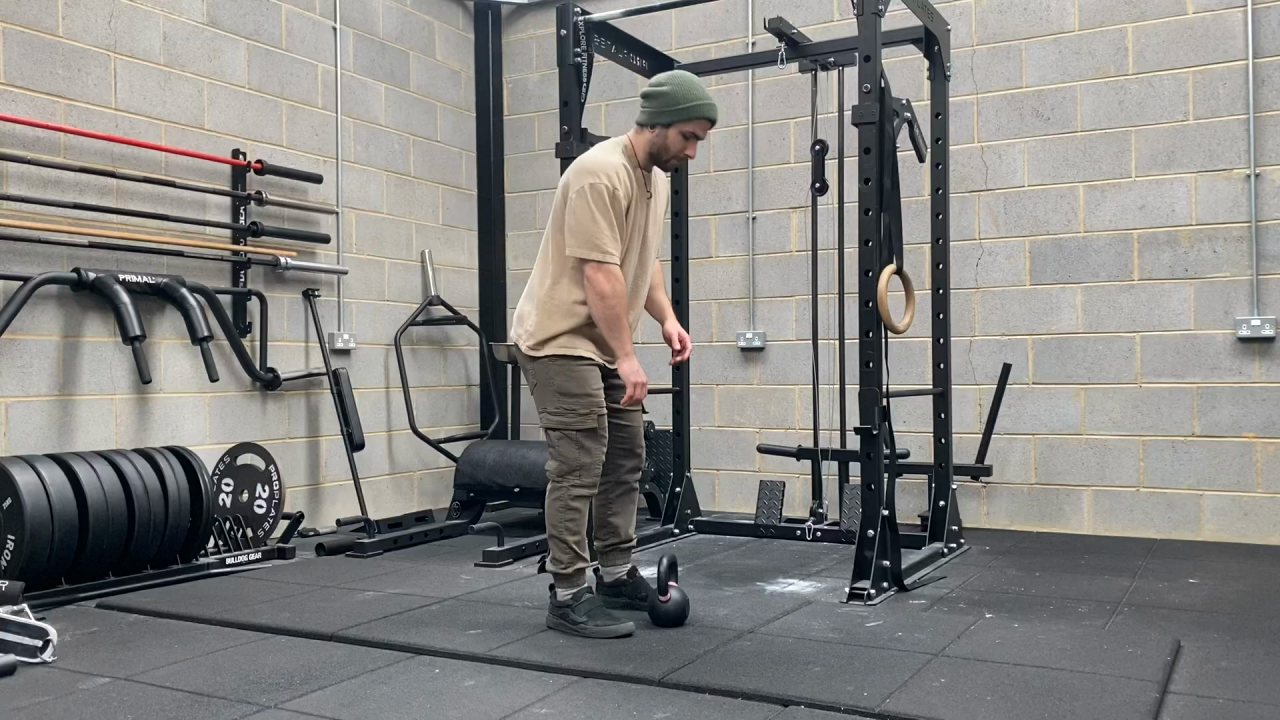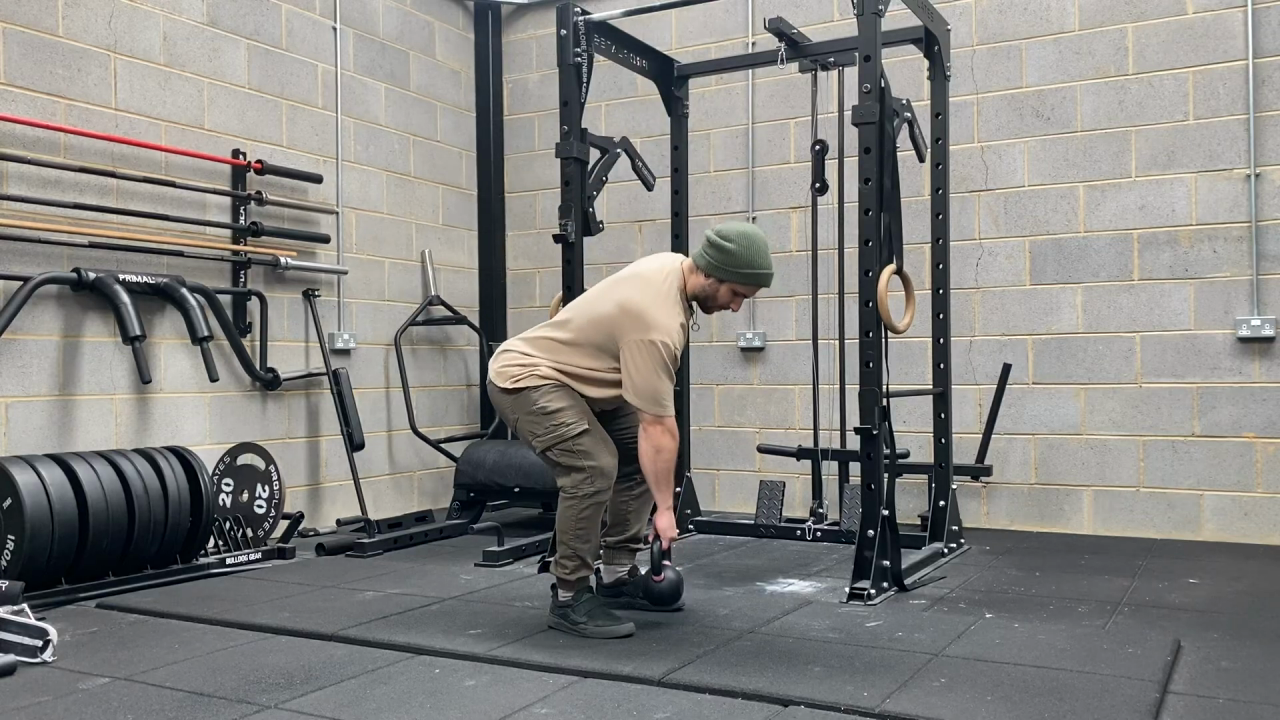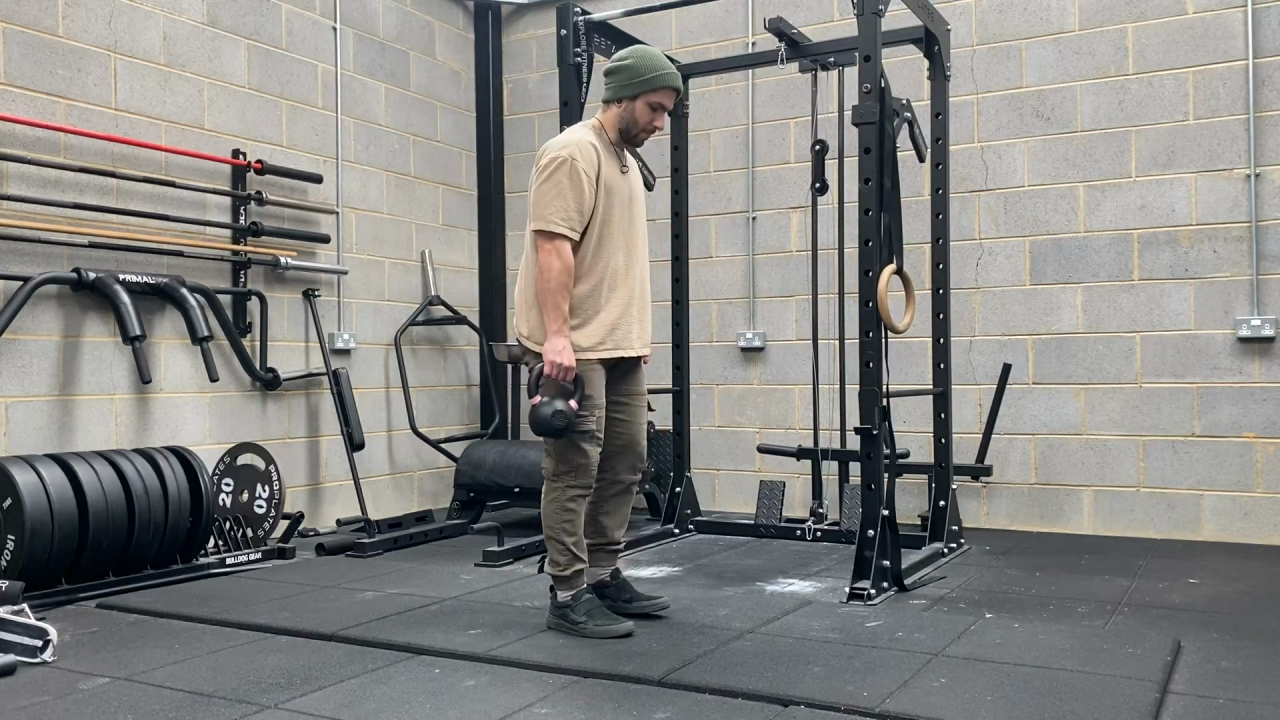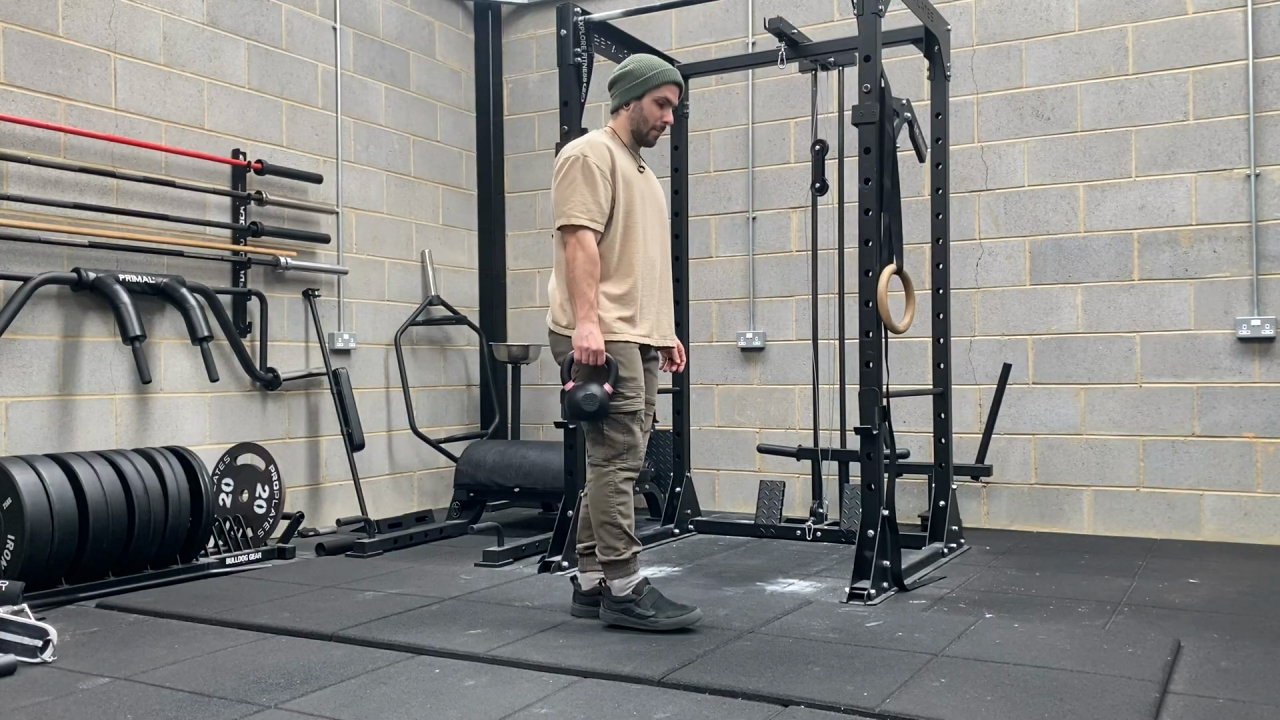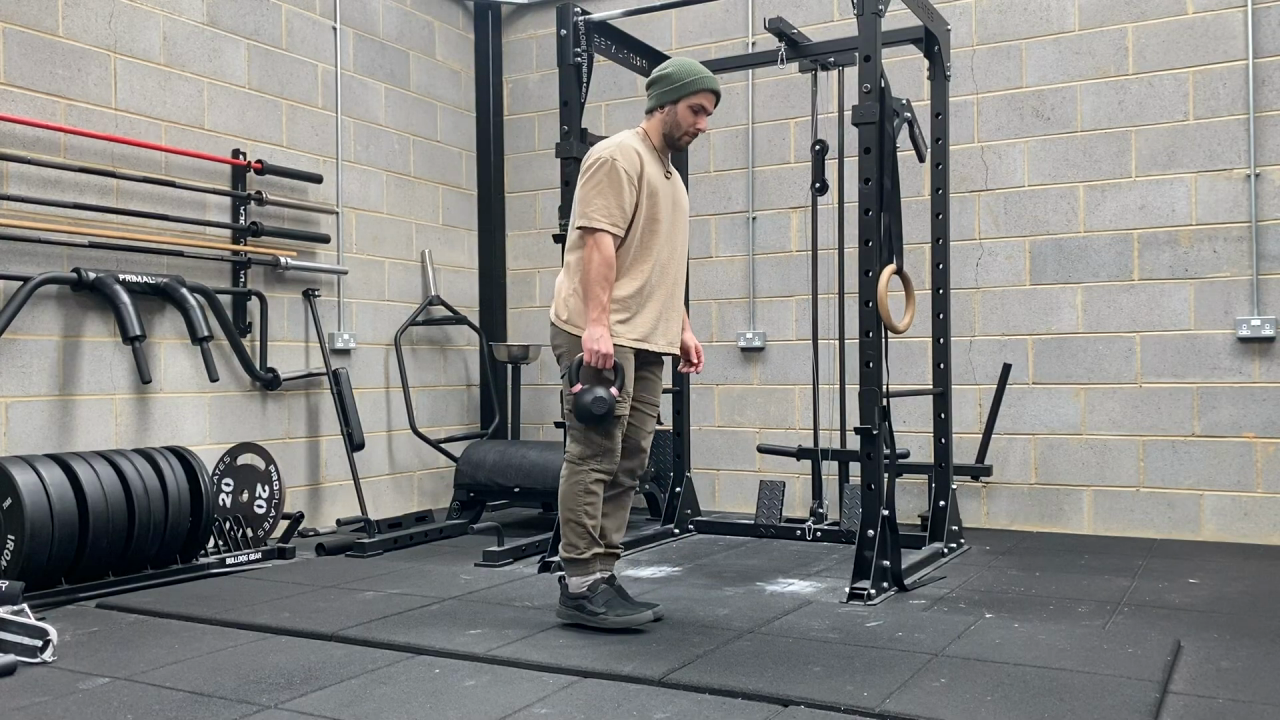
dt=1s
person 1, frame 1
left shoulder: (655, 179)
right shoulder: (602, 173)
right elbow: (599, 275)
left wrist: (668, 319)
right wrist: (627, 358)
left hip: (601, 341)
right hip: (561, 339)
left knee: (626, 460)
right knee: (578, 464)
left ankle: (616, 575)
right ankle: (567, 595)
person 1, frame 2
left shoulder: (673, 268)
right shoulder: (657, 322)
right elbow: (658, 425)
right wrist: (664, 511)
left hip: (574, 375)
right hip: (525, 378)
left knee: (641, 459)
right knee: (593, 470)
left ankle: (618, 576)
right ankle: (570, 597)
person 1, frame 3
left shoulder: (624, 161)
right shoulder: (574, 154)
right elbow: (554, 248)
left wrist: (635, 331)
right wrist: (556, 336)
left hip: (620, 345)
right hip: (573, 347)
left knee: (625, 463)
right knee: (574, 470)
left ankle: (602, 577)
right ankle: (569, 596)
person 1, frame 4
left shoulder: (640, 170)
right shoulder: (590, 155)
right elbow: (579, 241)
left wrist: (663, 329)
right wrist: (587, 323)
left hip: (635, 336)
right hip: (600, 335)
left knee: (619, 459)
right knee: (617, 457)
left ankle: (592, 580)
right ankle: (624, 587)
person 1, frame 5
left shoulder: (669, 173)
right shoulder: (618, 157)
right elbow: (598, 244)
left wrist: (683, 328)
right wrist: (596, 325)
left hip: (644, 340)
right hip: (600, 335)
left knee: (628, 462)
right knee: (594, 456)
left ankle: (598, 576)
right ankle: (579, 585)
